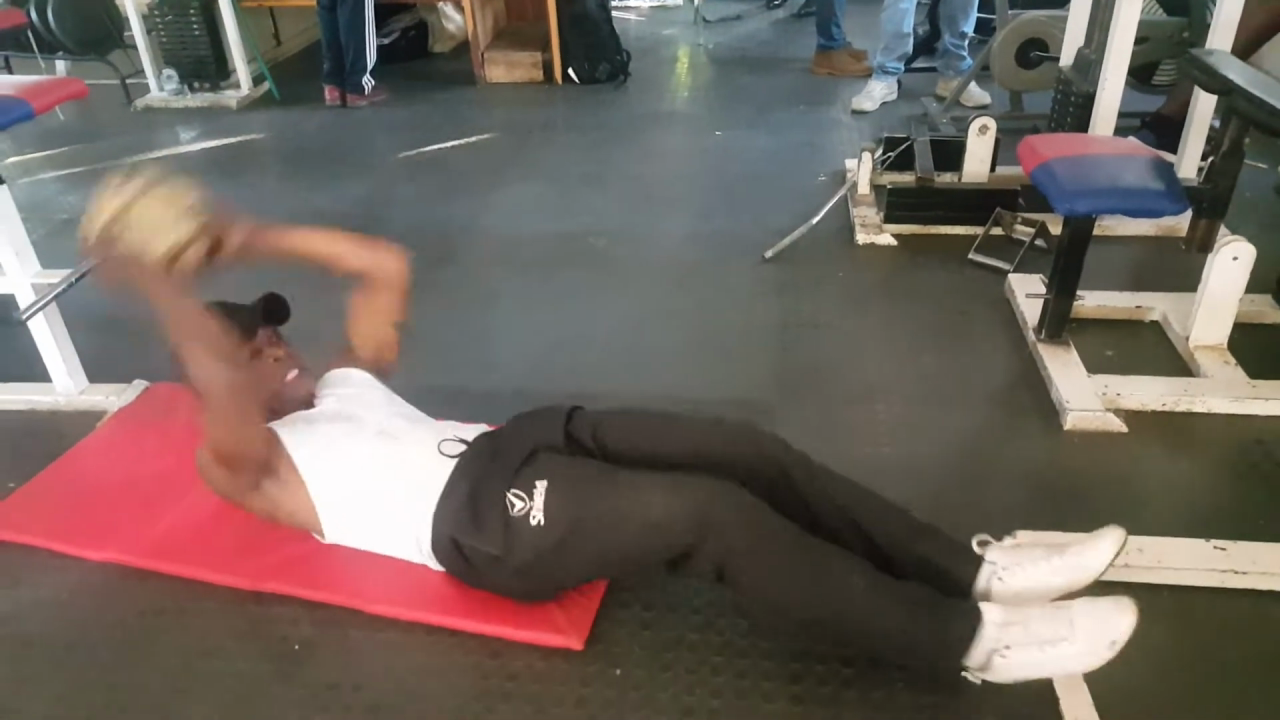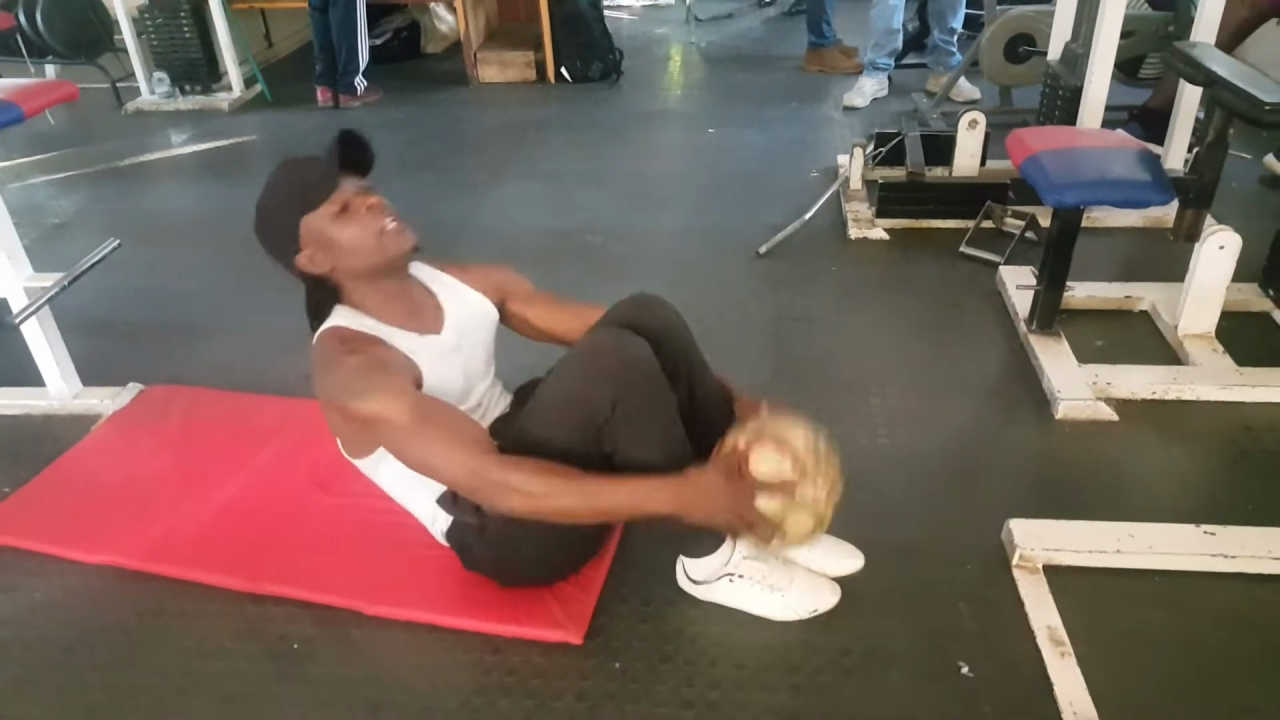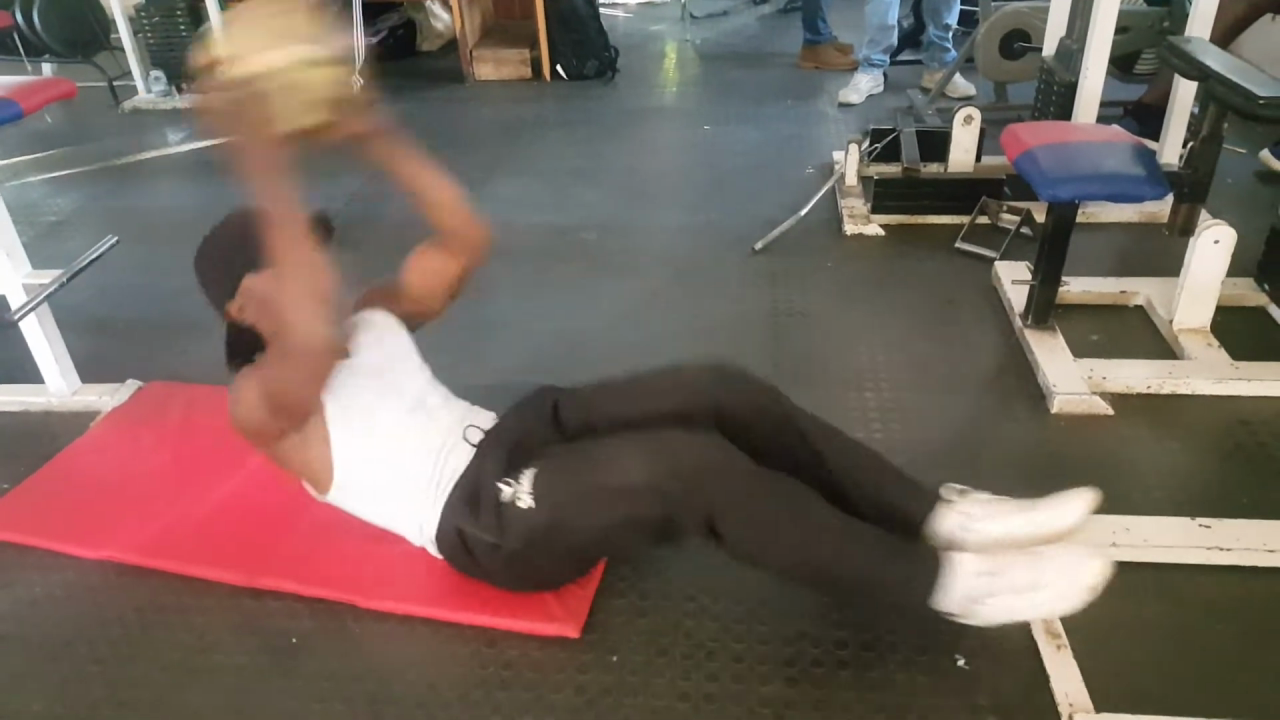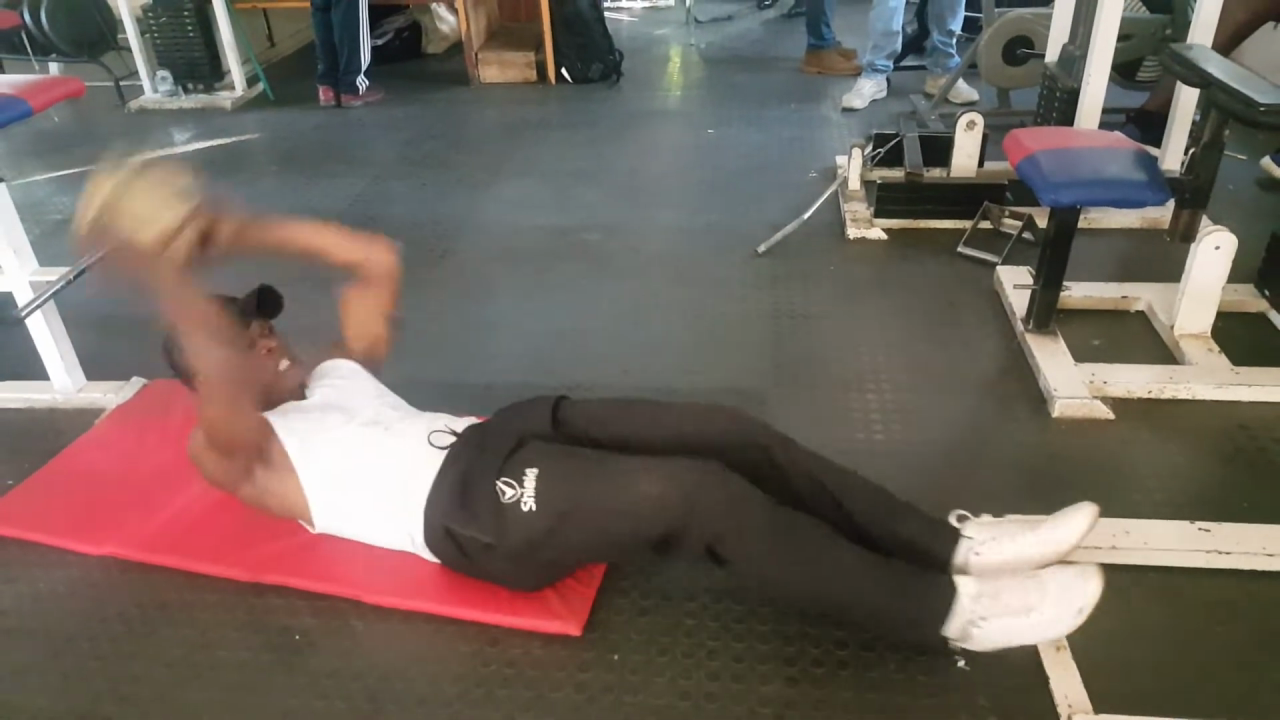
dt=0.4s
person 1, frame 1
left shoulder: (345, 379)
right shoulder: (245, 466)
left elbow: (388, 265)
right elbow: (224, 388)
left wrist: (255, 236)
right wrist: (162, 287)
left hip: (523, 444)
right hip: (485, 522)
left knee: (754, 454)
right knee: (711, 518)
left ankle: (970, 567)
right ankle: (970, 637)
person 1, frame 2
left shoulder: (458, 283)
right shoulder: (353, 370)
left elbow: (579, 325)
right elbow: (498, 484)
left wrist: (728, 402)
right wrist: (676, 495)
left hip: (539, 453)
right hip: (505, 531)
left knee: (645, 317)
right knee: (620, 364)
left ankle: (739, 500)
right ankle: (714, 556)
person 1, frame 3
left shoulder: (371, 322)
right shoulder: (264, 404)
left elbow: (466, 241)
right elbow: (313, 324)
left wrist: (378, 141)
right wrist: (267, 173)
left hip: (527, 435)
right hip: (498, 531)
left knee: (729, 395)
right knee: (702, 467)
left ankle: (932, 521)
right ankle: (946, 585)
person 1, frame 4
left shoulder: (339, 371)
right shoulder: (238, 456)
left elbow: (379, 259)
right elbow: (222, 370)
left wrist: (245, 229)
right wrist: (161, 269)
left hip: (509, 435)
right hip: (480, 515)
left knee: (736, 435)
right knee: (704, 498)
left ankle: (949, 546)
right ankle: (949, 608)
